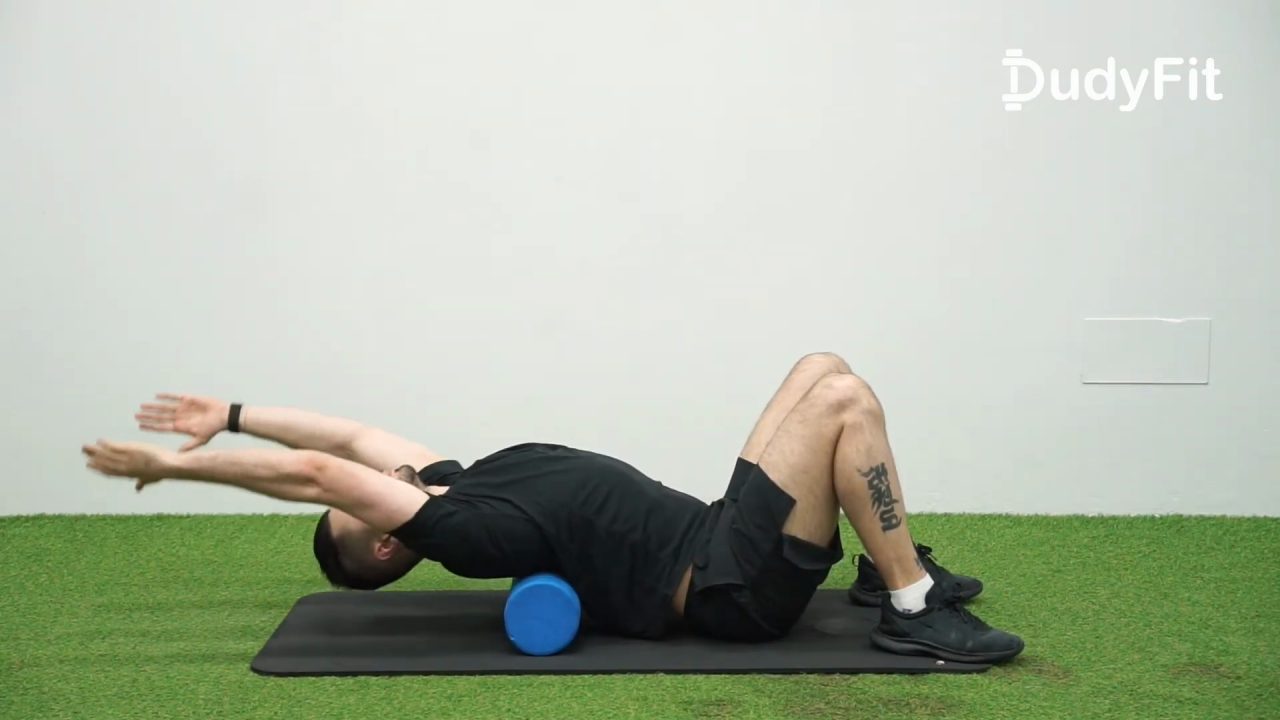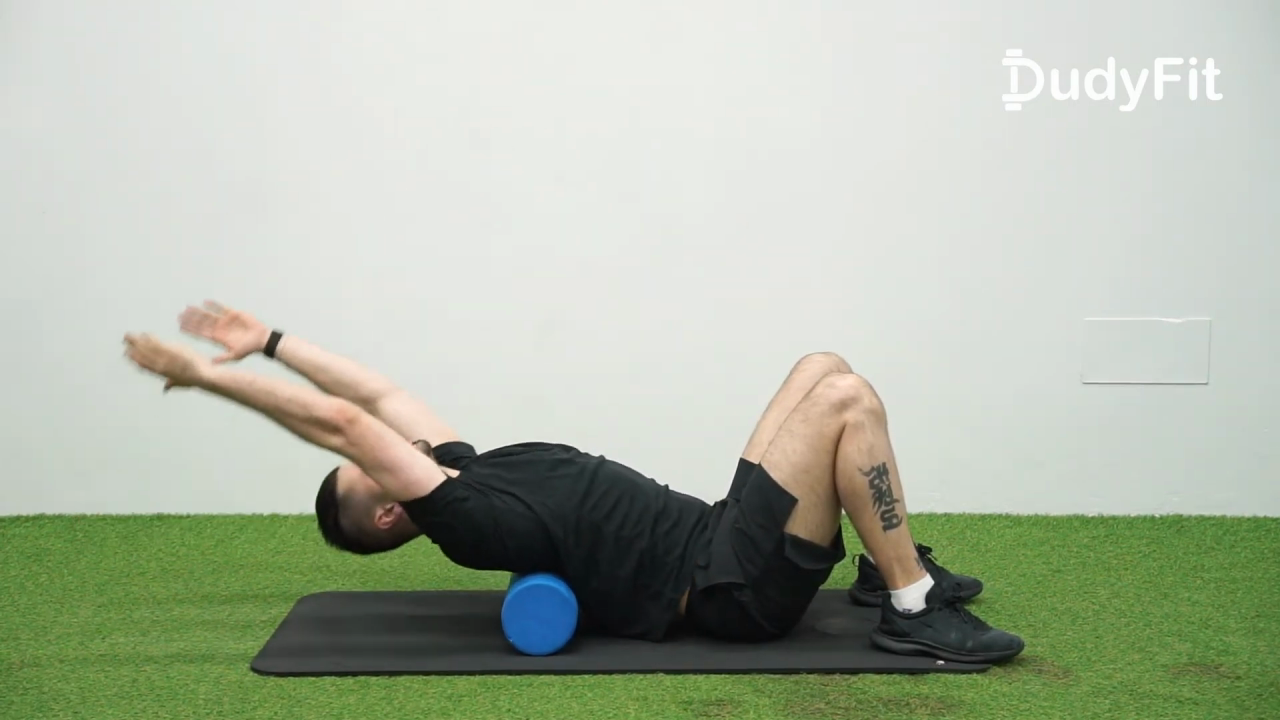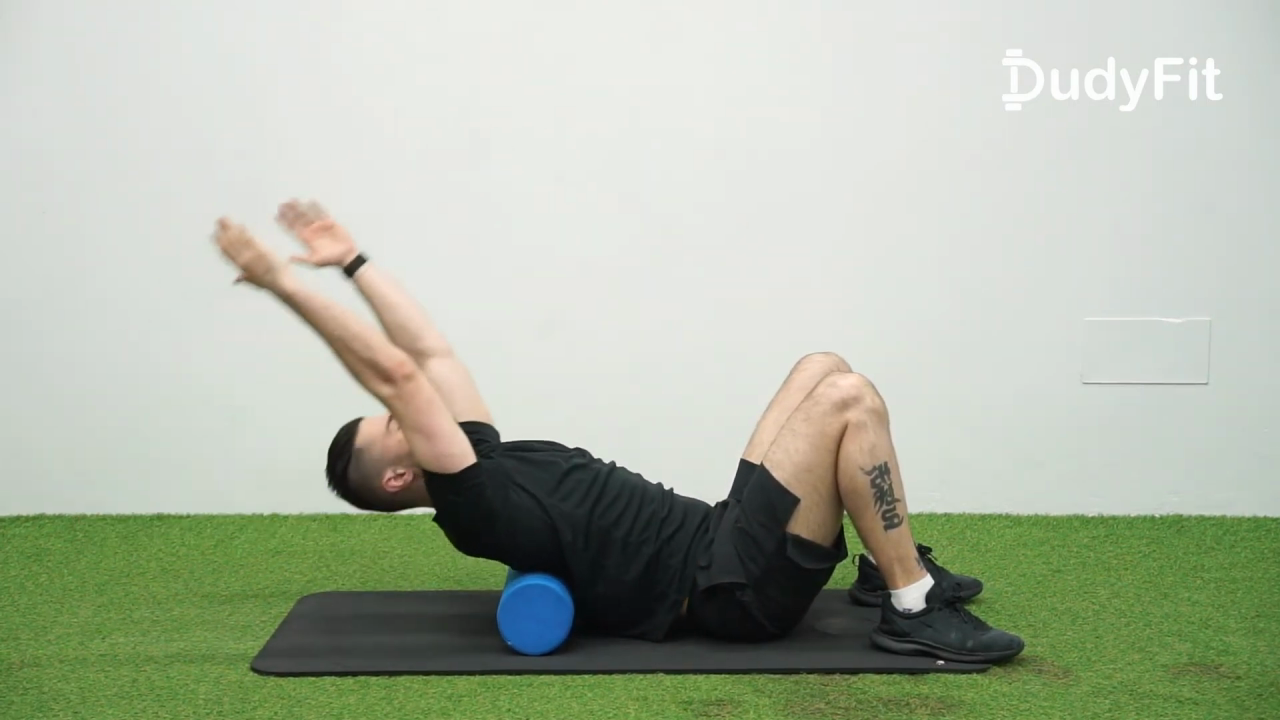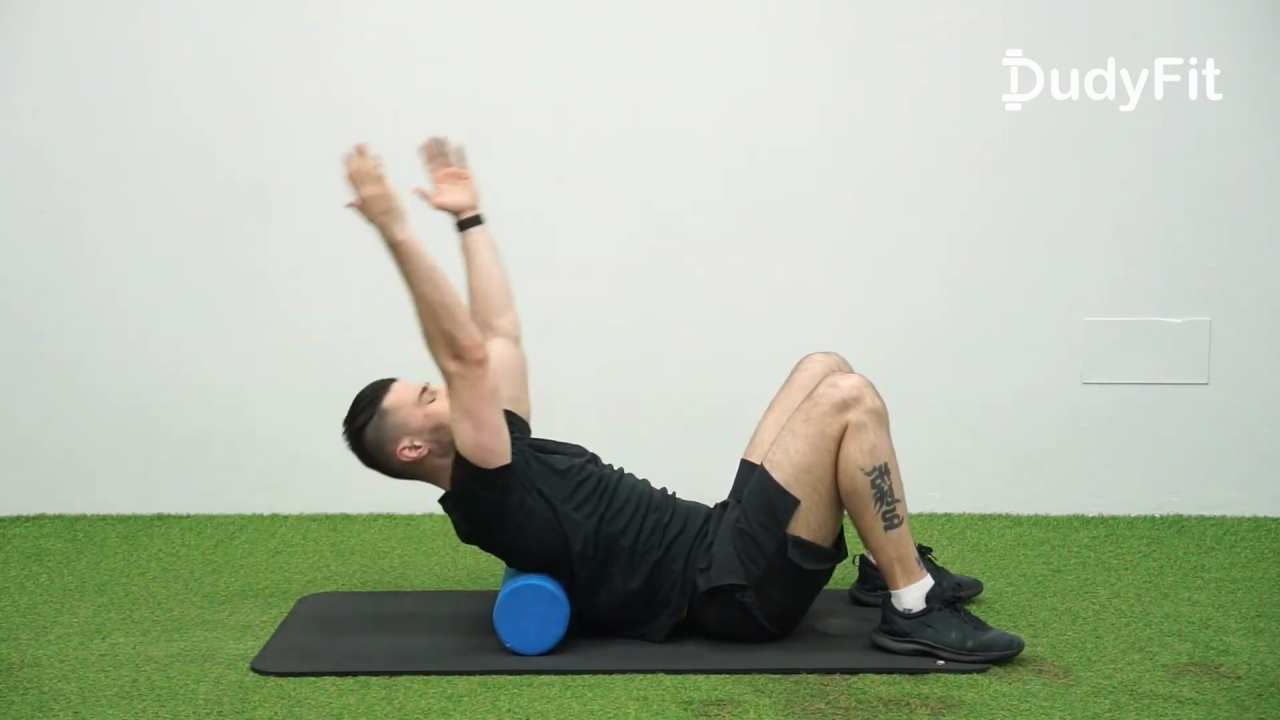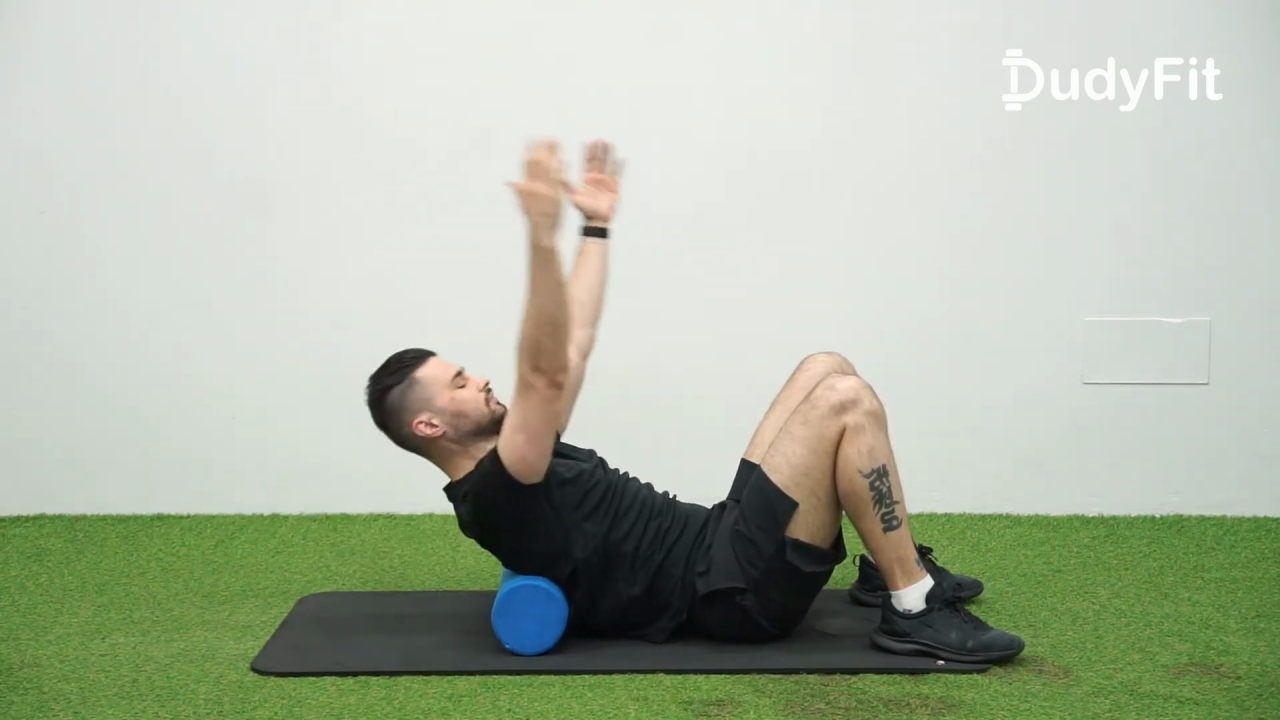
dt=0.2s
person 1, frame 1
left shoulder: (457, 484)
right shoulder: (461, 528)
left elbow: (351, 436)
right elbow: (320, 470)
left wrist: (228, 416)
right wrist: (182, 462)
left hip: (719, 539)
right hip: (735, 584)
left knee: (825, 369)
right knee: (844, 400)
left ankle: (895, 570)
right ankle: (915, 610)
person 1, frame 2
left shoulder: (468, 474)
right shoulder: (469, 518)
left elbow: (379, 395)
right elbow: (349, 423)
left wrist: (265, 343)
right wrist: (212, 378)
left hip: (719, 541)
right hip: (737, 583)
left knee: (826, 369)
right knee: (848, 400)
left ankle: (892, 568)
right ankle: (914, 610)
person 1, frame 3
left shoulder: (483, 469)
right shoulder: (481, 510)
left elbow: (431, 356)
right elbow: (398, 374)
left wrist: (350, 263)
right wrist: (285, 286)
left hip: (722, 543)
right hip: (738, 588)
left knee: (824, 370)
right knee: (849, 400)
left ankle: (891, 574)
right ankle: (916, 610)
person 1, frame 4
left shoulder: (503, 466)
right shoulder: (489, 503)
left elbow: (498, 336)
right elbow: (468, 356)
left wrist: (467, 219)
right wrist: (395, 232)
left hip: (723, 553)
right hip: (735, 589)
left knee: (825, 371)
right knee: (848, 399)
left ankle: (889, 571)
right ankle: (915, 611)
person 1, frame 5
left shoulder: (518, 464)
right shoulder: (494, 500)
left elbow: (568, 348)
right elbow: (543, 376)
left wrist: (595, 226)
right wrist: (541, 239)
left hip: (720, 550)
right hip: (736, 590)
left knee: (826, 371)
right knee: (847, 403)
left ankle: (892, 567)
right ankle: (914, 610)
